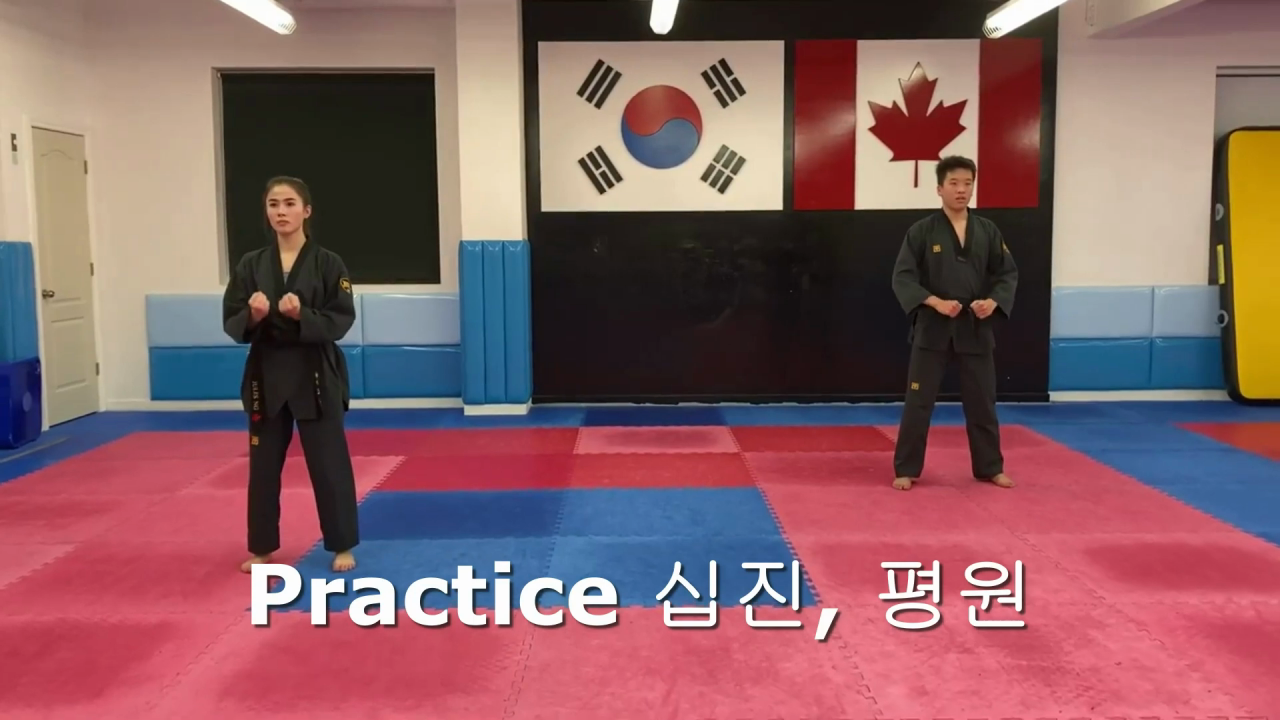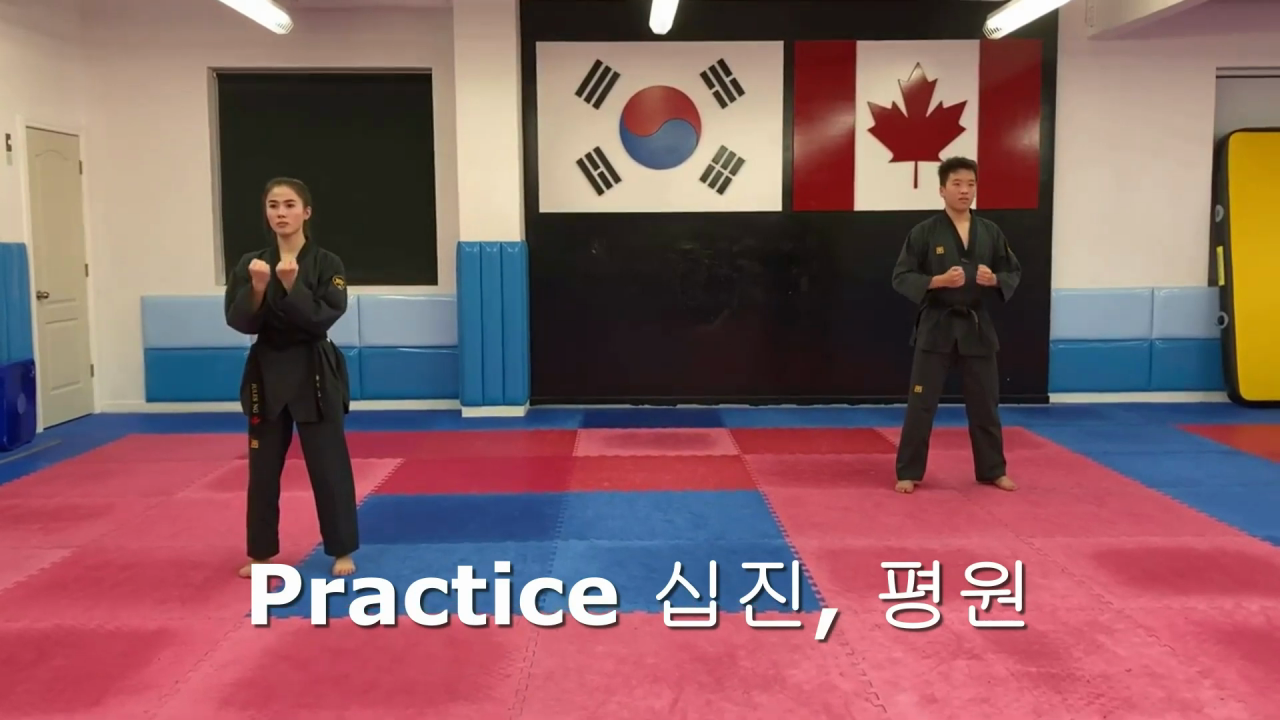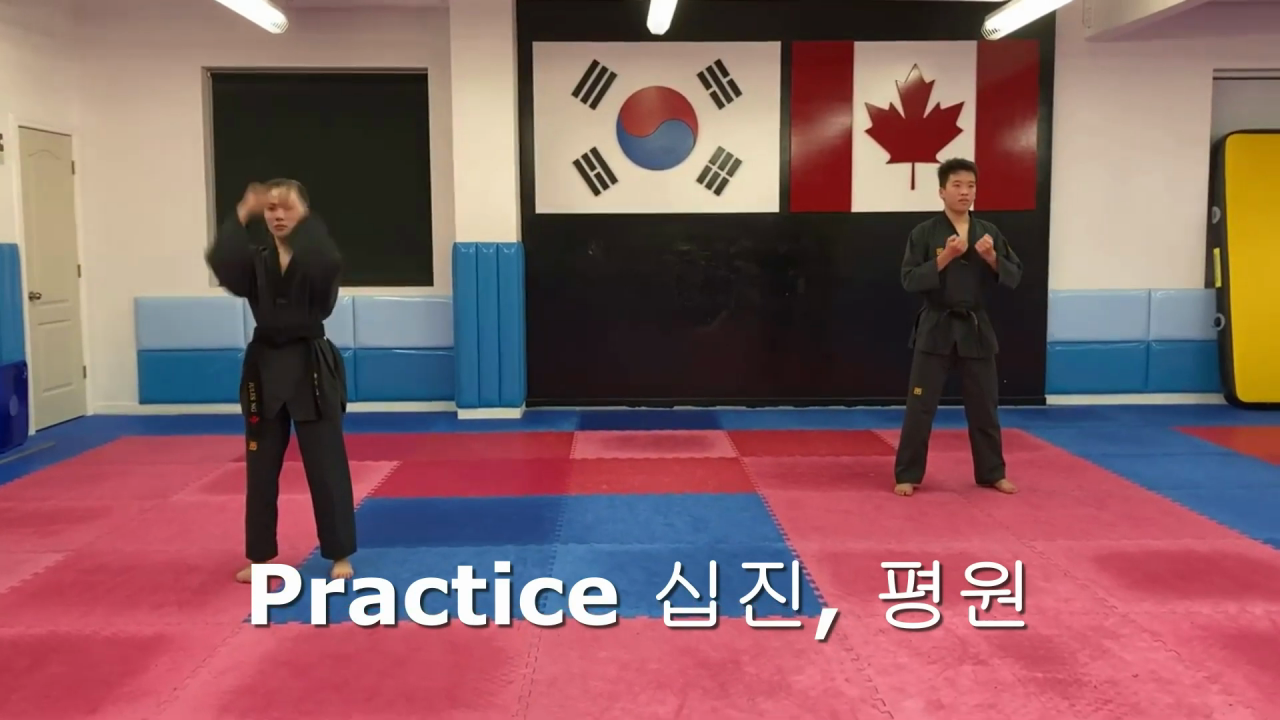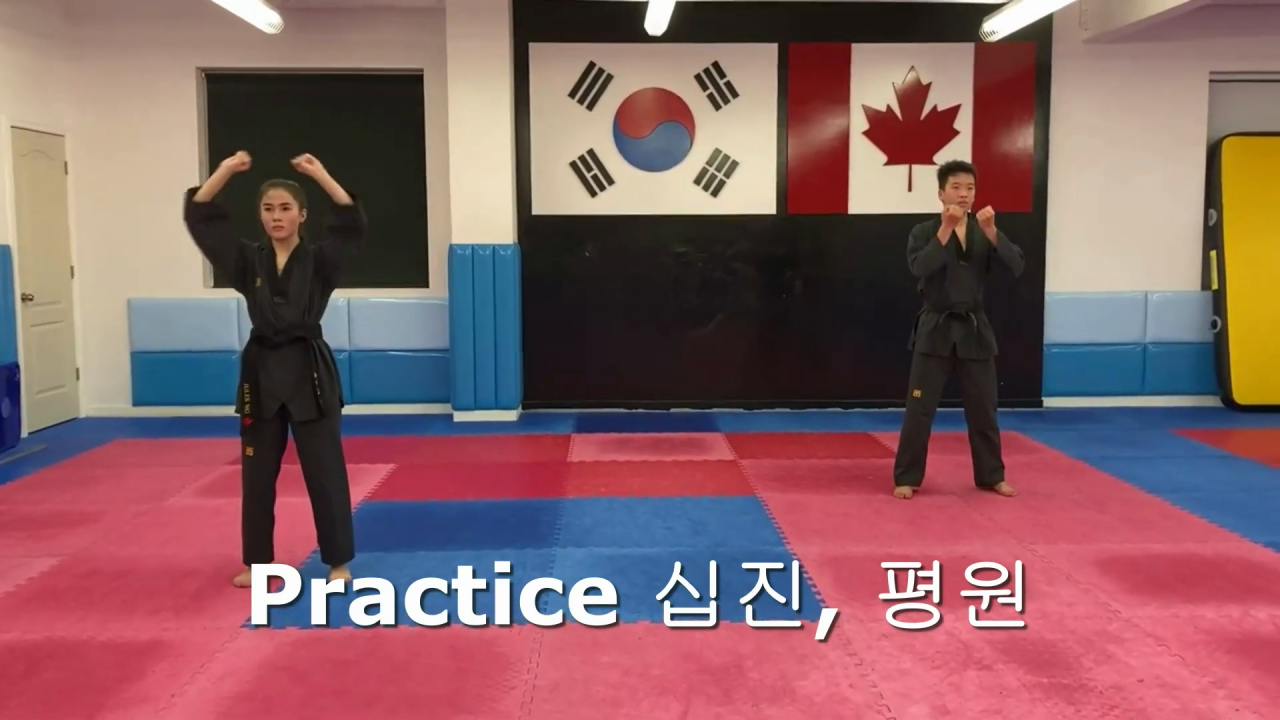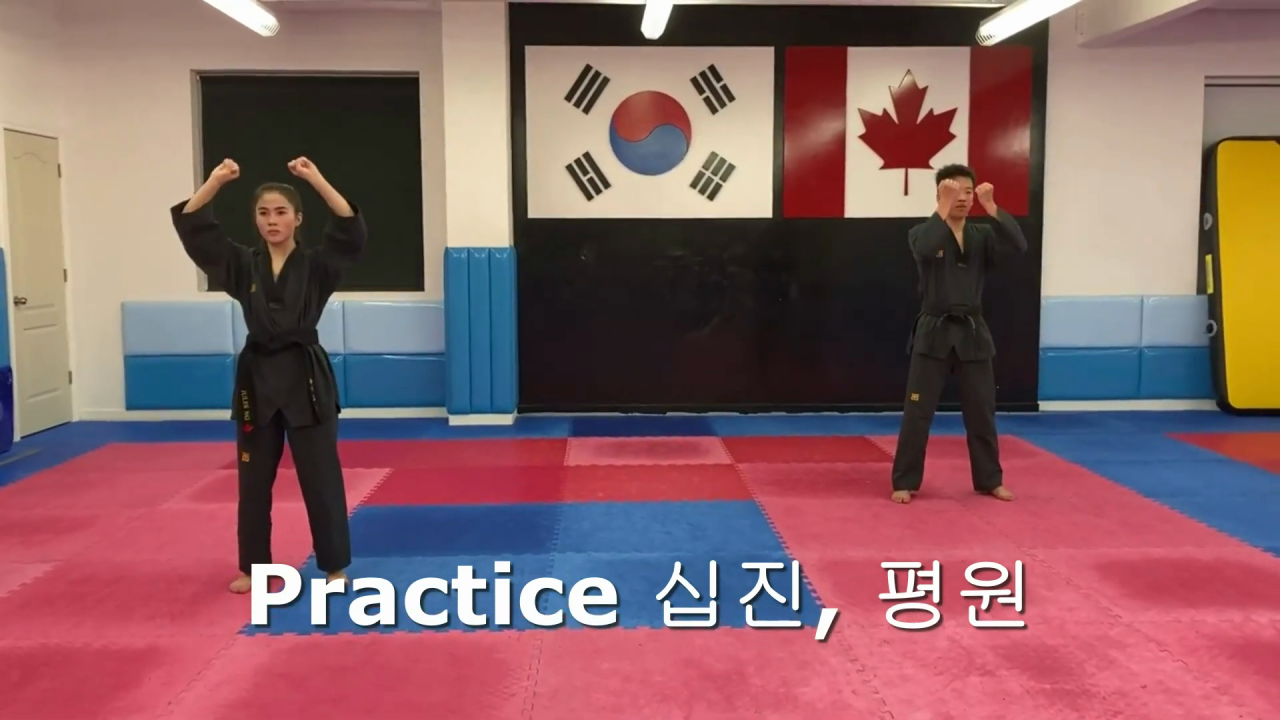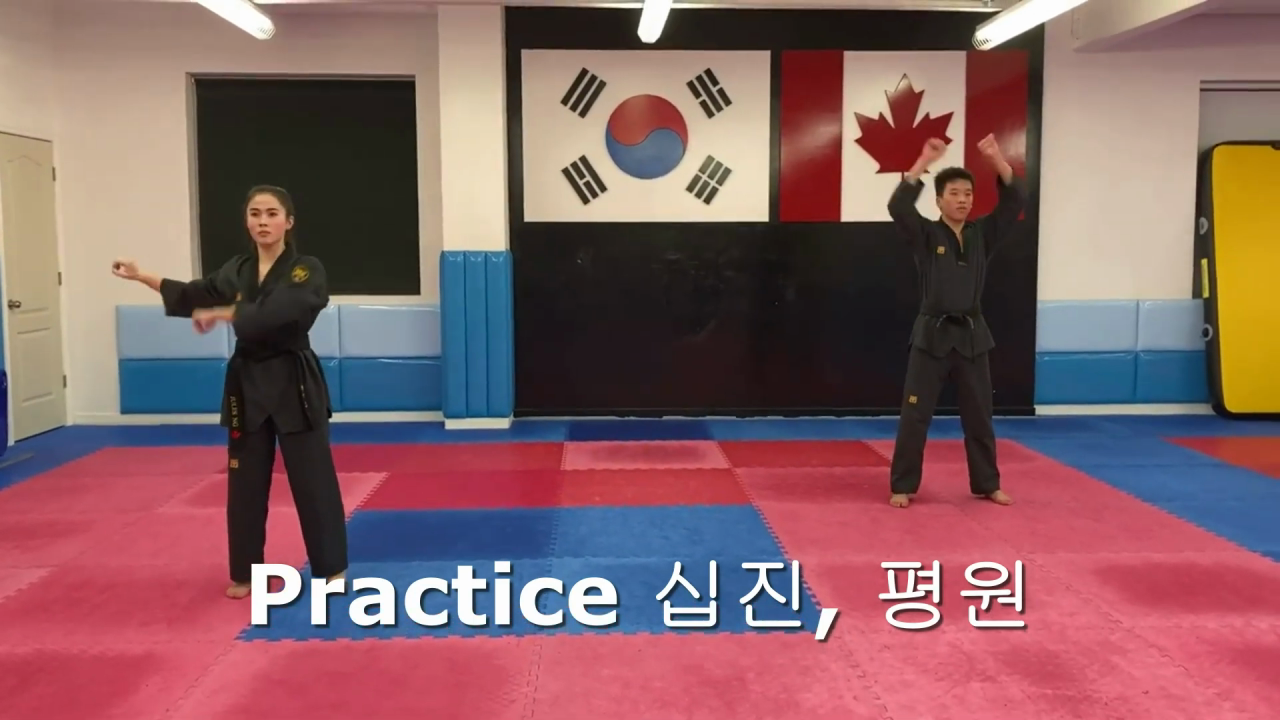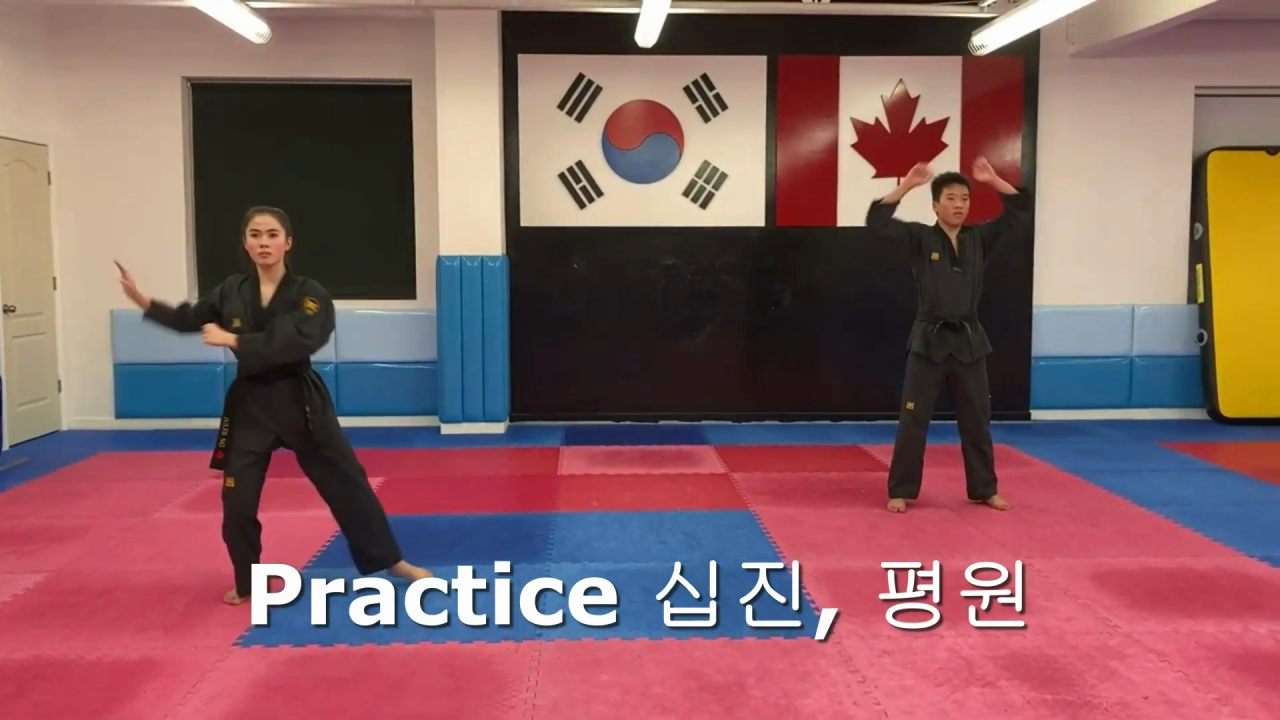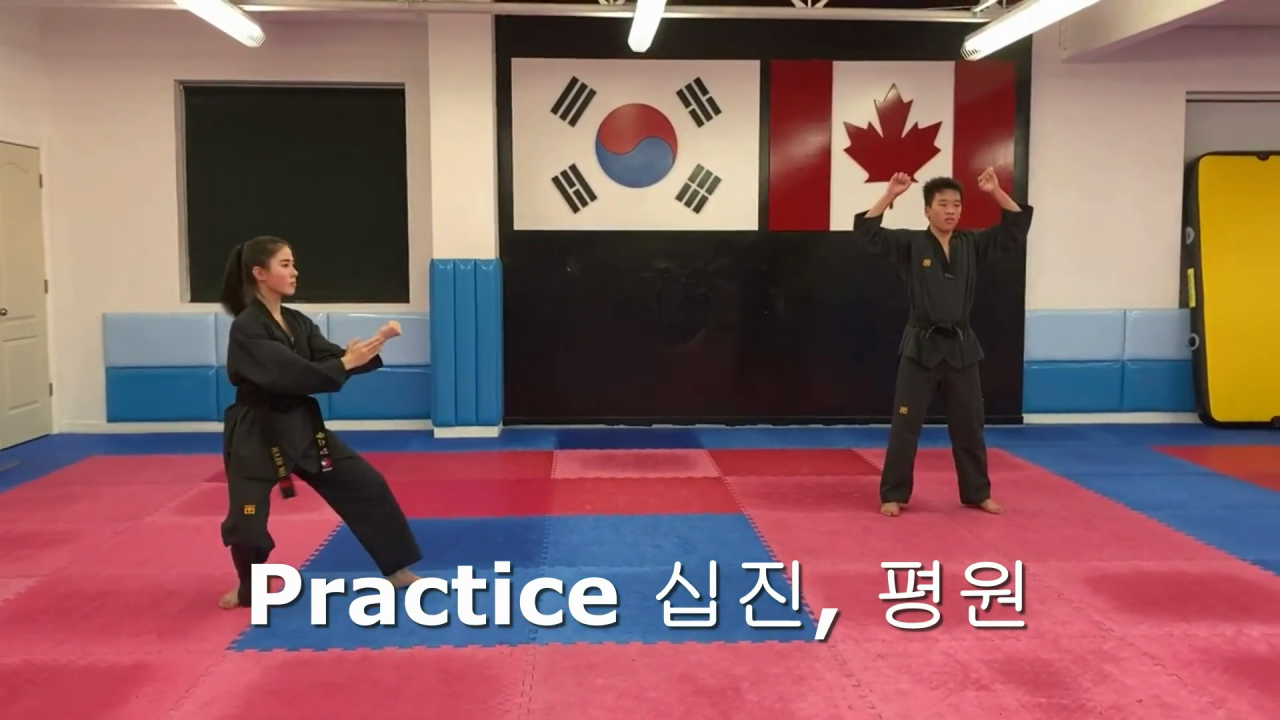
dt=0.3s
person 1, frame 1
left shoulder: (328, 263)
right shoulder: (251, 264)
left elbow: (341, 320)
right elbow: (232, 322)
left wrist: (303, 314)
right wrist: (252, 315)
left hip: (315, 370)
right hip: (267, 370)
left knee: (328, 462)
right knee: (264, 464)
left ankle: (342, 545)
right ankle: (261, 547)
person 1, frame 2
left shoulder: (326, 263)
right shoulder: (251, 263)
left elbow: (327, 314)
right elbow: (237, 320)
left wrist: (293, 285)
right wrist: (256, 289)
left hip: (314, 370)
right hip: (267, 371)
left knee: (329, 465)
right knee: (263, 467)
left ankle: (341, 550)
right ankle: (261, 552)
person 1, frame 3
left shoulder: (319, 260)
right shoulder: (253, 261)
left elbow: (325, 262)
right elbow: (221, 260)
left wrist: (300, 216)
right wrist: (242, 216)
left hip: (313, 368)
right hip: (266, 369)
left knee: (327, 467)
right knee: (261, 470)
left ankle: (340, 554)
right ankle: (259, 555)
person 1, frame 4
left shoulder: (319, 259)
right shoulder: (247, 260)
left elbow: (351, 224)
right elbow: (201, 218)
left wrist: (321, 175)
right wrist: (224, 172)
left hip: (310, 371)
right hip: (262, 372)
left knee: (325, 470)
right knee: (258, 473)
left ankle: (338, 561)
right ankle: (257, 560)
person 1, frame 5
left shoulder: (316, 263)
right shoulder: (243, 263)
left elbow: (352, 232)
right elbow: (194, 230)
left wrist: (319, 182)
right wrist: (213, 184)
left hip: (306, 376)
right hip: (257, 377)
left knee: (319, 477)
right knee: (254, 478)
left ankle: (334, 568)
right ankle: (252, 567)
person 1, frame 6
left shoulder: (305, 270)
right shoulder: (234, 271)
left elbow: (285, 309)
right elbow: (194, 294)
left wrist: (224, 315)
right wrist: (142, 275)
left hip: (295, 381)
right hip: (248, 382)
left knee: (314, 479)
right knee: (246, 483)
left ankle: (332, 569)
right ankle: (246, 573)
person 1, frame 7
left shoulder: (310, 295)
right shoulder: (231, 292)
left elbow: (292, 346)
right elbow: (192, 317)
left wrist: (234, 341)
right wrist: (144, 300)
left hip: (300, 401)
right hip: (249, 403)
left knee: (348, 481)
right knee: (238, 501)
left ankle: (389, 564)
right ankle: (246, 581)
person 1, frame 8
left shoulder: (298, 322)
right shoulder: (246, 328)
left elbow: (333, 361)
right elbow: (295, 374)
left wrist: (374, 342)
right wrist: (346, 362)
left hip: (302, 426)
right hip: (256, 434)
left knee: (368, 487)
right knee: (247, 526)
left ankle: (397, 570)
right ankle: (249, 587)
person 2, frame 1
left shoulder: (987, 231)
right shoulder: (922, 231)
left elbow: (1008, 273)
right elbow: (902, 277)
left wrist: (994, 301)
right wrist: (935, 301)
left hip: (976, 325)
right hip: (933, 325)
left knee: (982, 401)
right knee: (919, 401)
left ankle: (990, 467)
right ankle: (906, 470)
person 2, frame 2
left shoulder: (990, 232)
right shoulder: (924, 232)
left elbow: (1014, 272)
right elbow: (901, 277)
left wrist: (996, 279)
right wrist: (938, 281)
left hip: (978, 326)
right hip: (937, 325)
left knee: (985, 403)
right knee: (921, 403)
left ankle: (992, 470)
right ankle: (908, 473)
person 2, frame 3
left shoulder: (988, 232)
right shoulder: (924, 233)
left elbow: (1014, 277)
right elbow: (910, 281)
left wrist: (992, 257)
right wrist: (943, 258)
left hip: (976, 327)
right hip: (936, 327)
left knee: (984, 405)
right knee: (921, 405)
left ankle: (992, 473)
right ankle: (908, 475)
person 2, frame 4
left shoulder: (986, 230)
right shoulder: (924, 232)
left elbow: (1016, 266)
right elbow: (919, 268)
left wrist: (991, 234)
right wrist: (945, 231)
left hip: (975, 328)
right hip: (935, 329)
left knee: (983, 408)
right knee: (920, 408)
left ankle: (991, 476)
right ankle: (907, 478)
person 2, frame 5
left shoulder: (982, 236)
right shoulder: (922, 233)
left elbow: (1018, 244)
right elbow: (925, 247)
left wrist: (992, 207)
right wrist: (944, 207)
left hip: (972, 332)
right hip: (934, 332)
left knee: (982, 412)
right knee: (917, 412)
left ankle: (989, 480)
right ankle: (905, 482)
person 2, frame 6
left shoulder: (983, 234)
right shoulder: (923, 233)
left elbow: (1014, 203)
right elbow: (898, 206)
left wrist: (996, 159)
right wrist: (924, 162)
left hip: (971, 335)
right hip: (932, 335)
left knee: (979, 415)
right knee: (915, 414)
left ankle: (987, 484)
right ankle: (903, 485)
person 2, frame 7
left shoulder: (979, 239)
right shoulder: (920, 238)
left elbow: (1018, 214)
right elbow: (878, 221)
left wrist: (994, 180)
right wrist: (907, 184)
left hip: (969, 340)
right hip: (929, 340)
left knee: (976, 420)
right knee: (913, 420)
left ankle: (984, 489)
right ankle: (900, 491)
person 2, frame 8
left shoulder: (972, 244)
right shoulder: (909, 243)
left elbow: (1016, 230)
right elbow: (865, 235)
left wrist: (997, 193)
right wrist: (889, 195)
left hip: (960, 345)
right hip: (921, 345)
left knee: (969, 423)
right knee: (906, 423)
left ankle: (978, 493)
right ankle: (893, 495)
